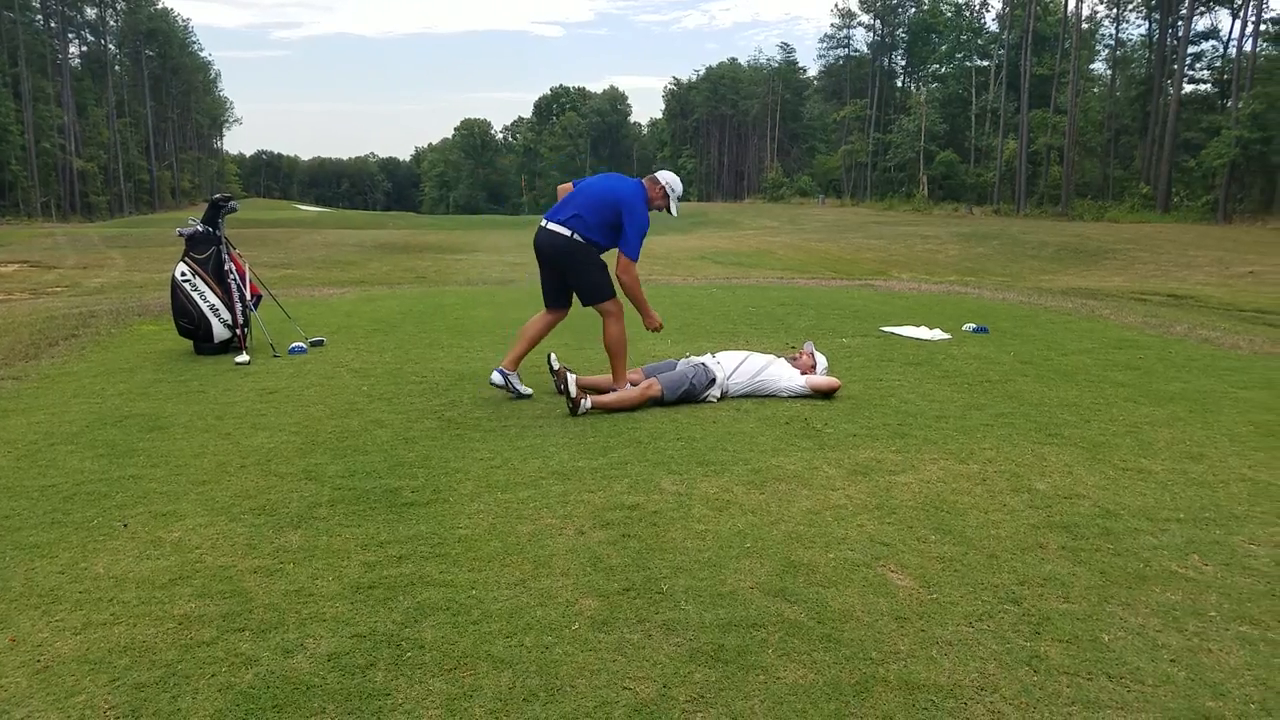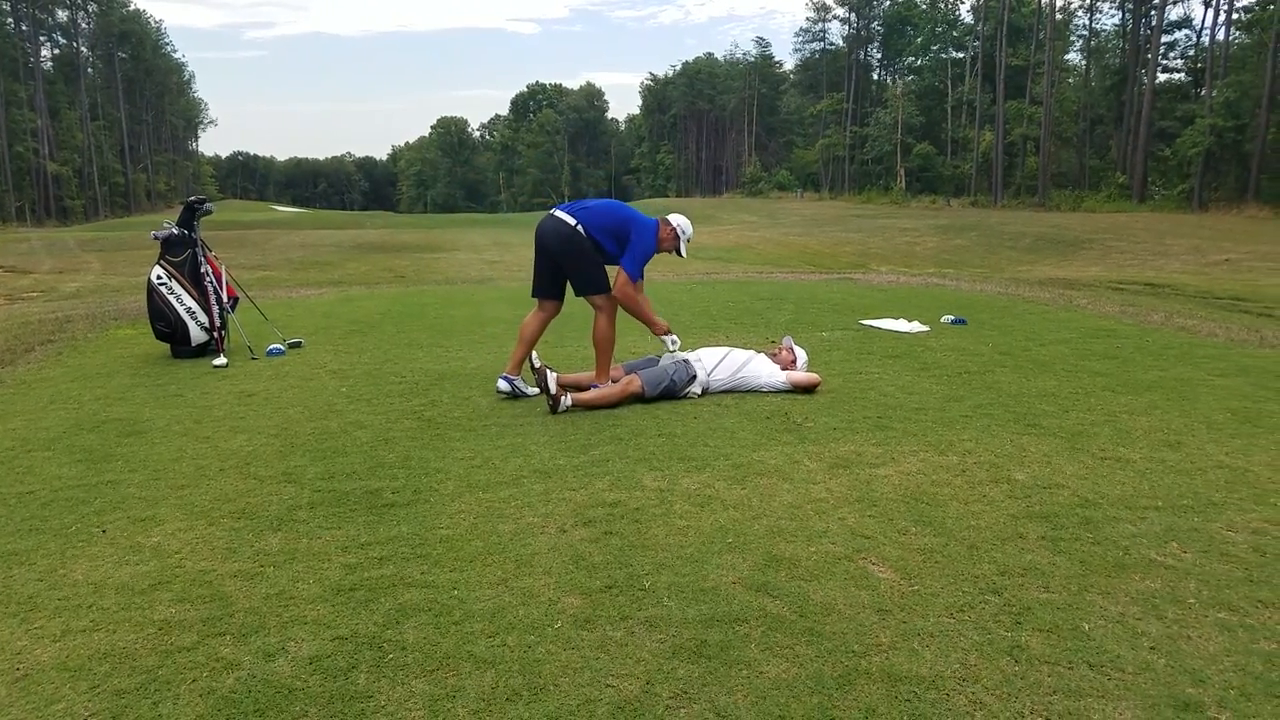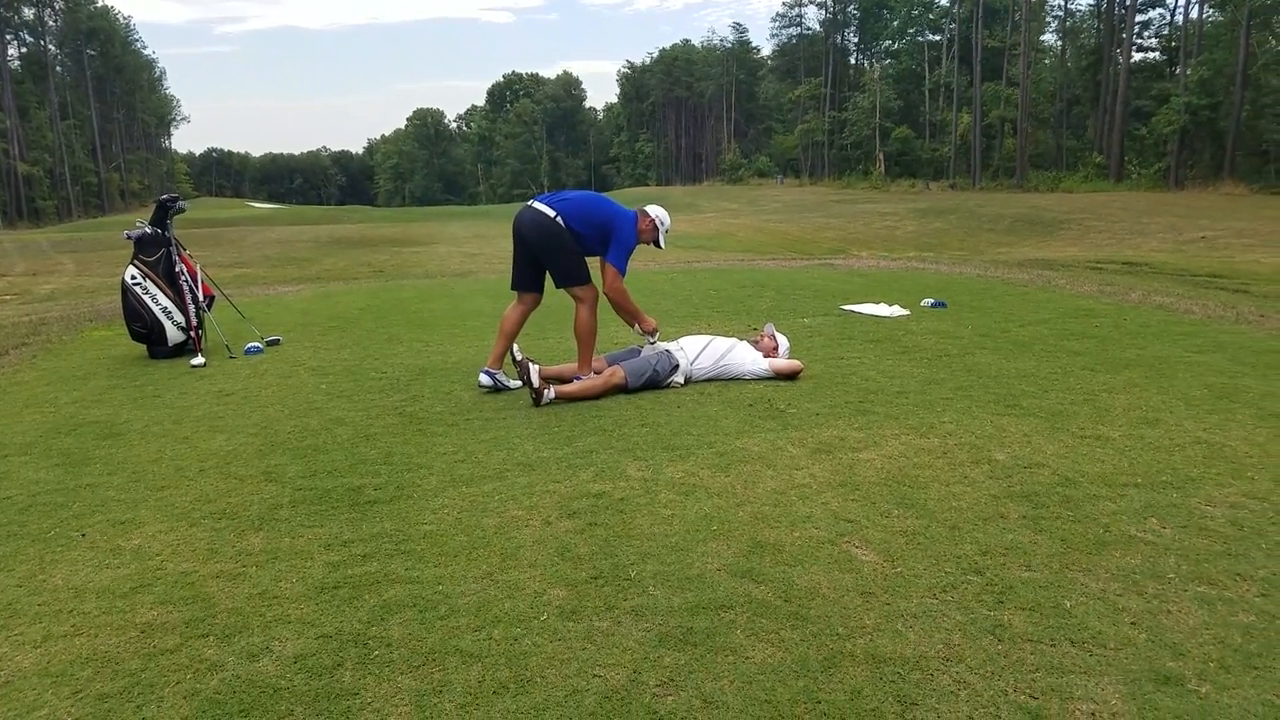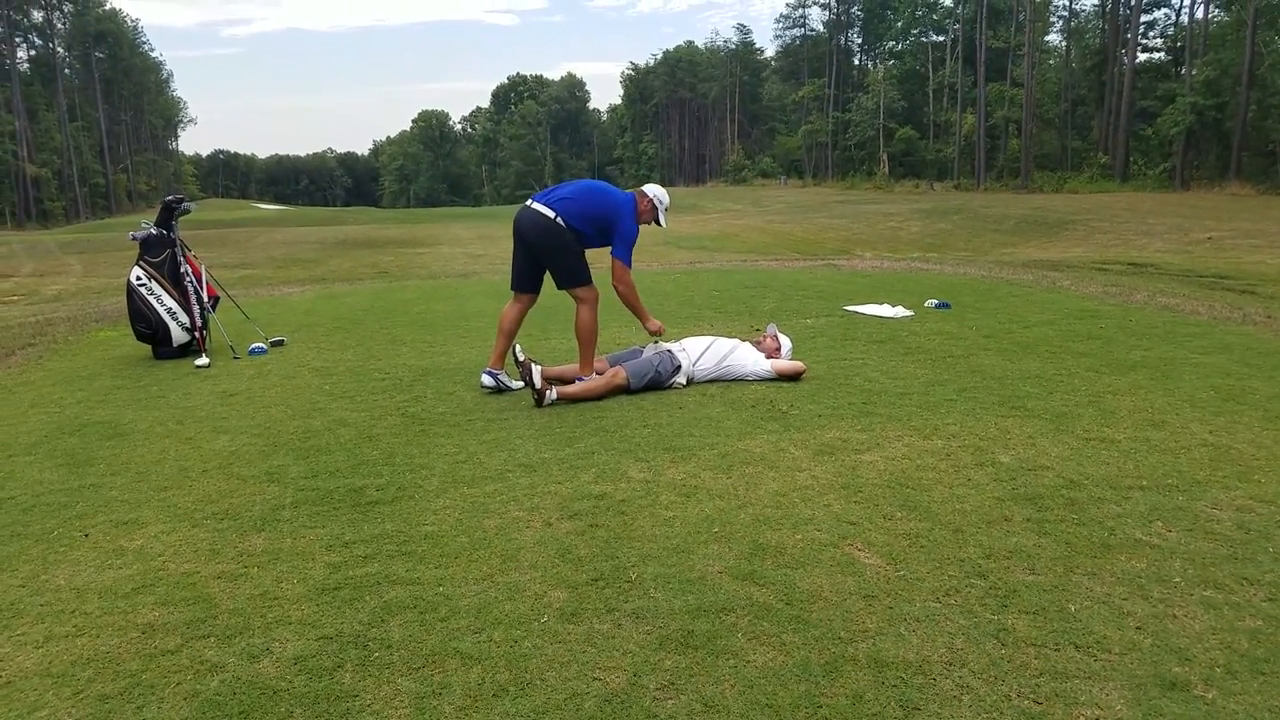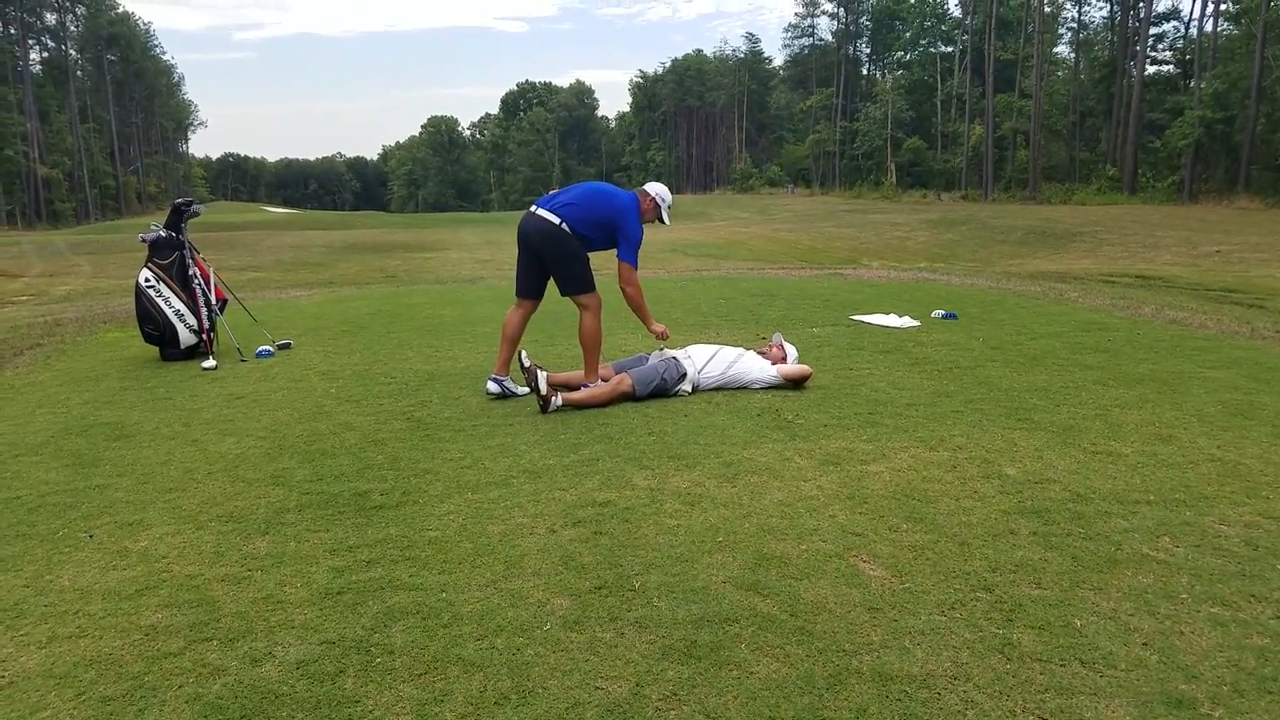
dt=1s
person 1, frame 1
left shoulder: (790, 379)
right shoulder: (777, 363)
left elbow: (833, 383)
left wrist: (818, 381)
left hip: (711, 379)
right hip: (703, 363)
left knee: (648, 388)
right knee: (634, 374)
left ankle: (585, 402)
right ankle: (571, 381)
person 1, frame 2
left shoulder: (771, 374)
right shoulder: (757, 358)
left elbow: (814, 379)
left wrist: (798, 384)
left hip: (692, 374)
right hip: (686, 359)
left knee: (629, 385)
right knee: (615, 372)
left ankle: (565, 399)
right ankle: (554, 378)
person 1, frame 3
left shoulder: (753, 362)
right shoulder: (739, 345)
left elbow: (796, 366)
left wrist: (780, 368)
left hip: (675, 364)
right hip: (667, 348)
left knee: (612, 377)
right knee: (597, 364)
left ankle: (548, 392)
right ankle: (536, 371)
person 1, frame 4
left shoulder: (756, 364)
right shoulder: (742, 347)
left elbow: (799, 367)
left wrist: (784, 371)
left hip: (677, 365)
right hip: (670, 349)
left knee: (615, 378)
right knee: (599, 364)
left ankle: (550, 393)
right ankle: (539, 371)
person 1, frame 5
left shoulder: (762, 371)
right shoulder: (747, 355)
left elbow: (805, 370)
left wrist: (792, 383)
left hip: (682, 372)
right hip: (674, 356)
left knee: (619, 385)
right knee: (604, 371)
left ankle: (556, 399)
right ankle: (544, 378)
person 2, frame 1
left shoulder: (614, 180)
right shoulder: (637, 210)
left elbow: (562, 190)
right elbow: (625, 273)
right wrist: (648, 314)
left hip: (545, 235)
right hip: (569, 244)
left knee: (554, 311)
right knee: (612, 312)
left ankle: (506, 370)
right ankle: (621, 388)
person 2, frame 2
left shoulder: (639, 226)
right shoulder: (646, 236)
left elbow: (635, 292)
right elbow: (621, 292)
left wrist: (658, 327)
right wrist: (653, 323)
left hip: (549, 226)
right hip: (568, 233)
left knee: (546, 308)
right knee: (605, 307)
left ankle: (510, 376)
right ankle: (601, 384)
person 2, frame 3
left shoulder: (613, 219)
right shoulder: (626, 228)
left elbow: (611, 286)
right elbow: (612, 289)
left wrist: (635, 324)
right wrist: (642, 319)
left hip: (527, 217)
right hip: (547, 225)
left knee: (526, 301)
right knee: (586, 298)
left ankle: (491, 370)
right ankle: (583, 375)
person 2, frame 4
left shoulder: (611, 196)
right shoulder: (626, 215)
left elbow: (561, 199)
right elbow: (621, 282)
right wrist: (647, 320)
left hip: (526, 216)
right hip: (548, 226)
left knee: (522, 299)
right knee: (587, 298)
left ankle: (494, 371)
right ankle: (585, 377)
person 2, frame 5
left shoulder: (611, 196)
right shoulder: (629, 216)
left elbow: (554, 194)
right elbow: (628, 284)
right wrist: (651, 324)
left hip: (530, 221)
right hip: (554, 231)
left knee: (524, 305)
right knee: (590, 305)
left ankle: (499, 377)
right ankle: (591, 384)
